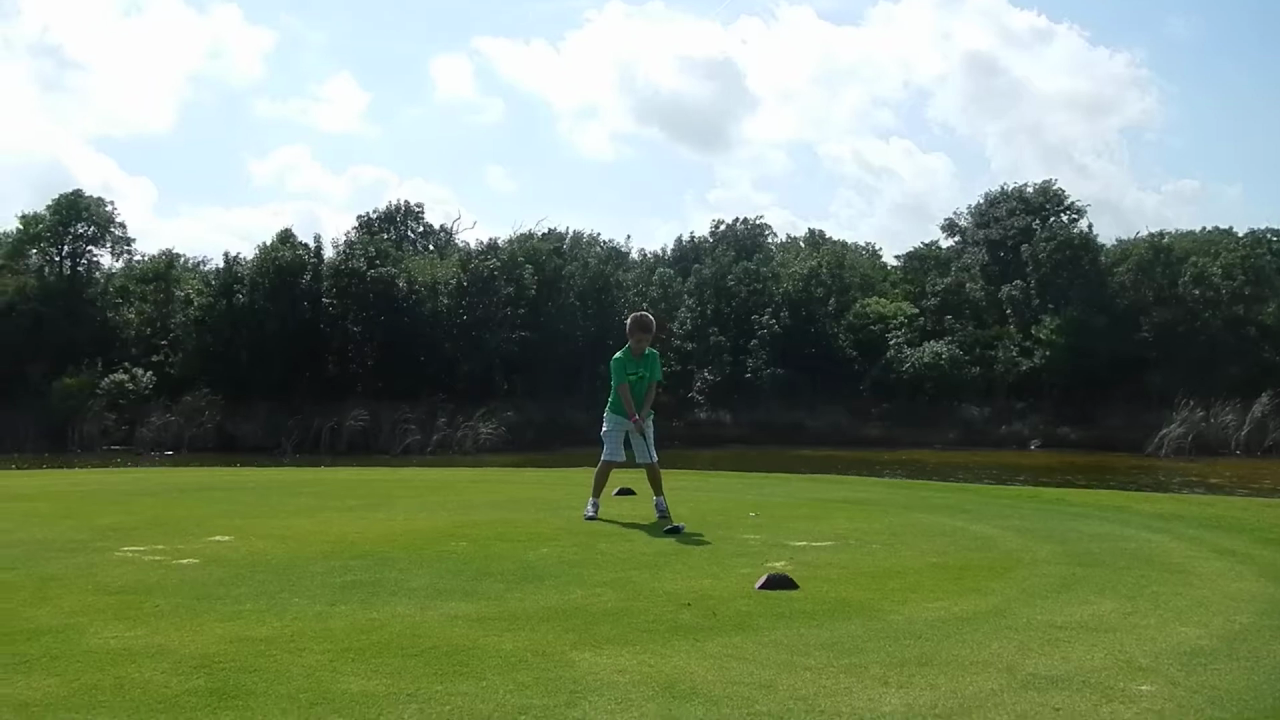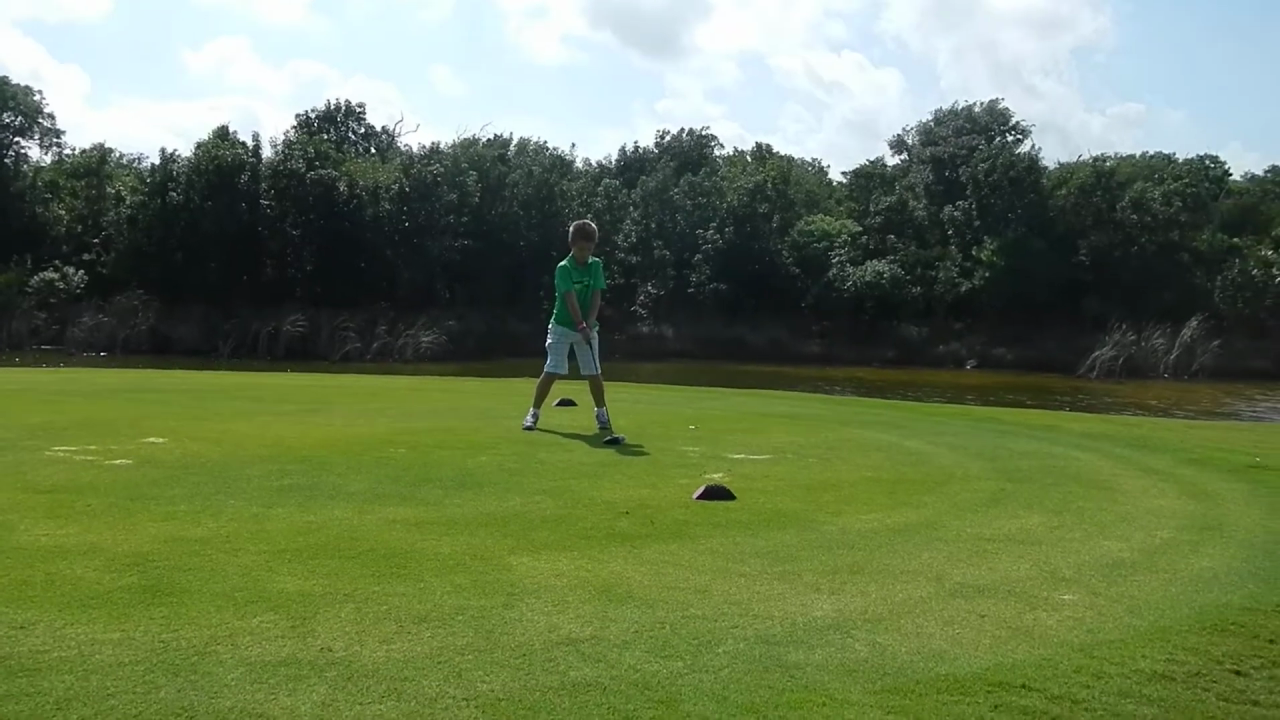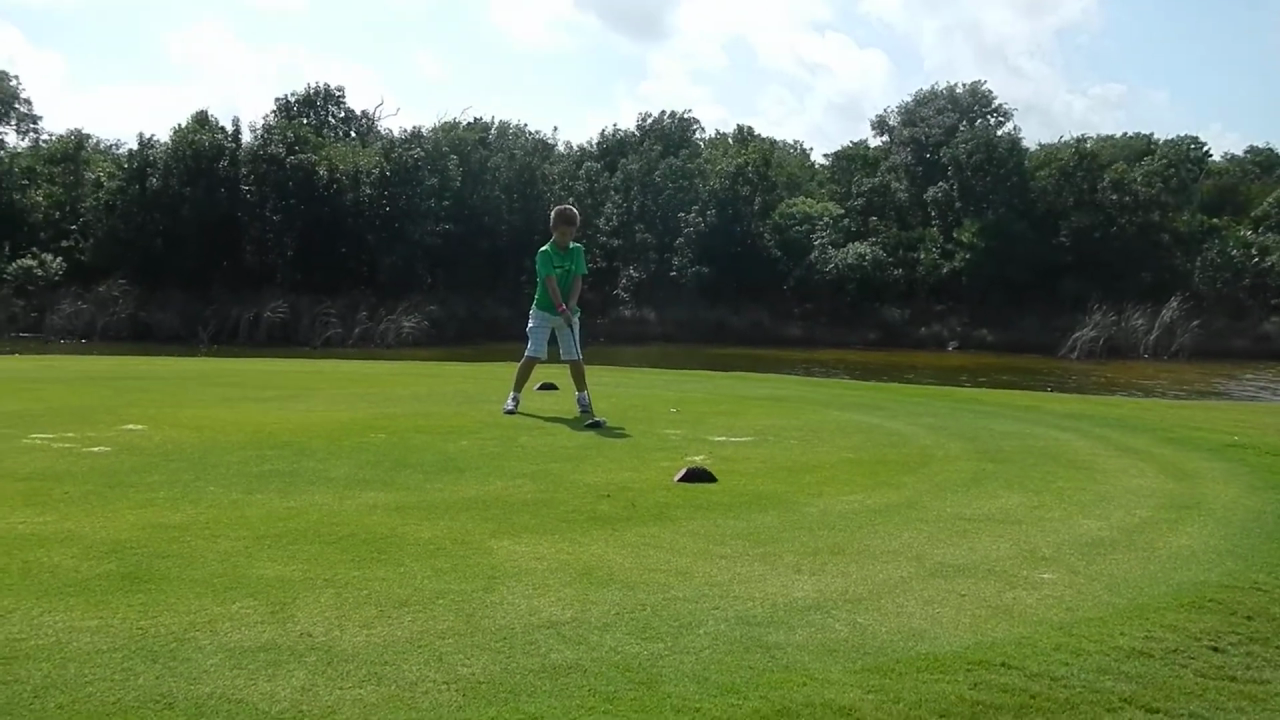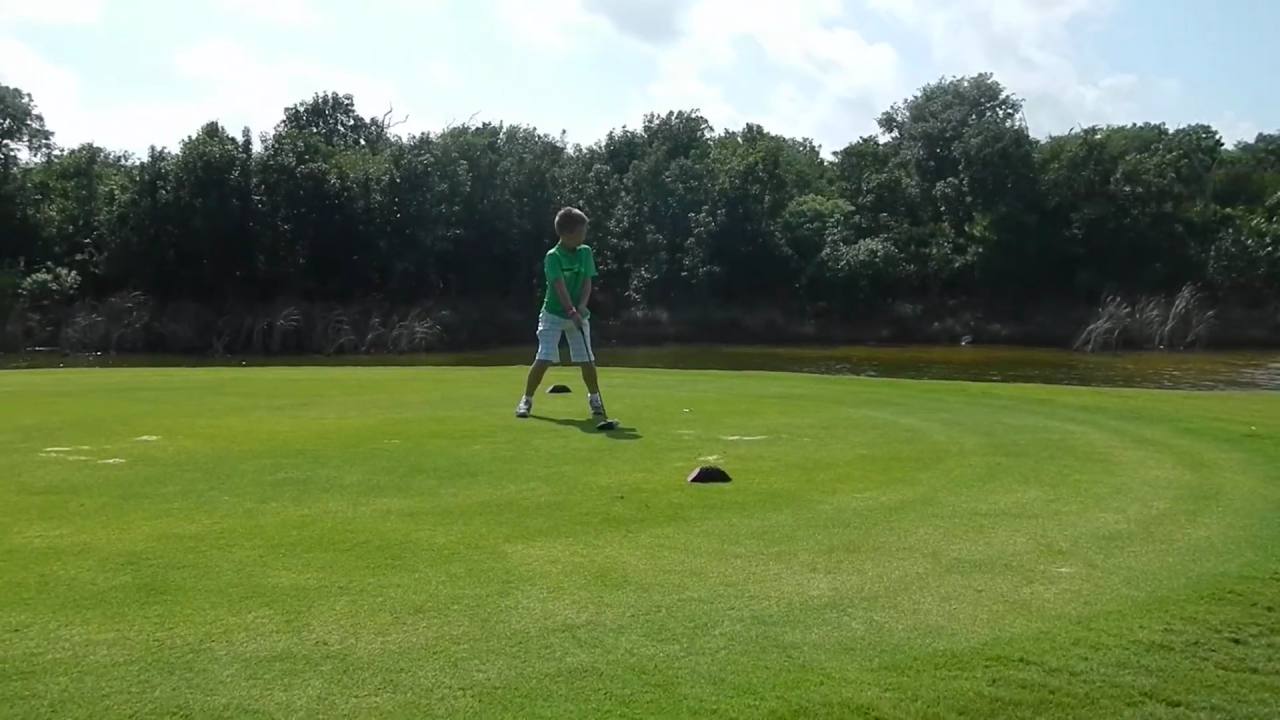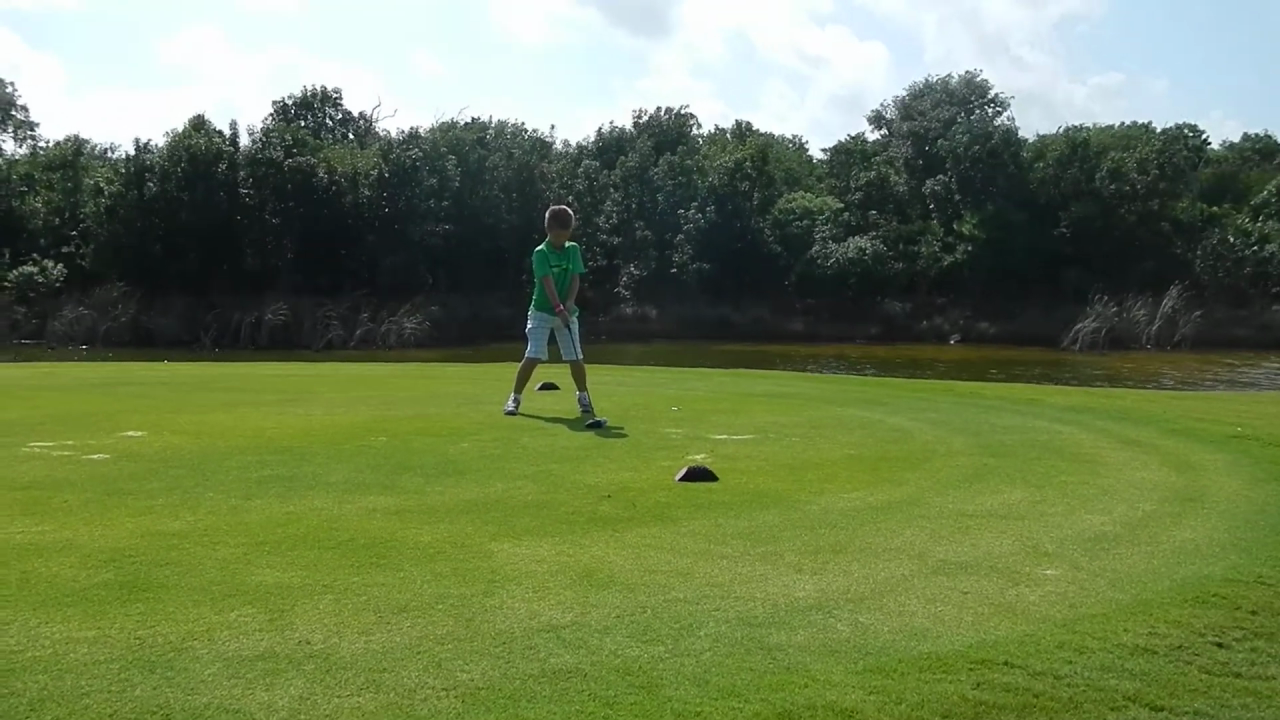
dt=1s
person 1, frame 1
left shoulder: (653, 357)
right shoulder: (619, 359)
left elbow: (652, 388)
right elbow: (624, 392)
left wrist: (642, 414)
right wrist: (633, 418)
left hip: (642, 416)
right hip: (617, 415)
left knee: (651, 461)
right knee: (609, 460)
left ankle: (660, 502)
right ankle: (593, 502)
person 1, frame 2
left shoulder: (596, 265)
right shoulder: (563, 268)
left elbow: (596, 297)
right elbow: (571, 300)
left wrist: (589, 323)
right wrist: (580, 325)
left hip: (587, 327)
right hip: (562, 326)
left knee: (593, 372)
right knee: (551, 371)
left ankle: (601, 413)
right ankle: (533, 412)
person 1, frame 3
left shoulder: (577, 251)
right shoulder: (544, 253)
left elbow: (577, 281)
right elbow: (551, 284)
left wrist: (570, 306)
right wrist: (561, 308)
left hip: (568, 311)
right hip: (543, 311)
left knee: (574, 357)
right knee: (532, 355)
left ankle: (582, 397)
right ankle: (514, 396)
person 1, frame 4
left shoulder: (586, 252)
right shoulder: (553, 256)
left elbow: (587, 282)
right elbow: (560, 287)
left wrist: (581, 307)
right wrist: (571, 312)
left hip: (578, 314)
right hip: (553, 314)
left knee: (586, 359)
right knee: (543, 359)
left ankle: (595, 398)
right ankle: (526, 400)
person 1, frame 5
left shoulder: (573, 249)
right shoulder: (540, 253)
left elbow: (575, 279)
right elbow: (548, 284)
left wrist: (569, 303)
right wrist: (558, 309)
left hip: (566, 311)
right hip: (542, 311)
left knee: (575, 357)
right knee: (532, 357)
left ankle: (583, 396)
right ankle: (514, 398)
